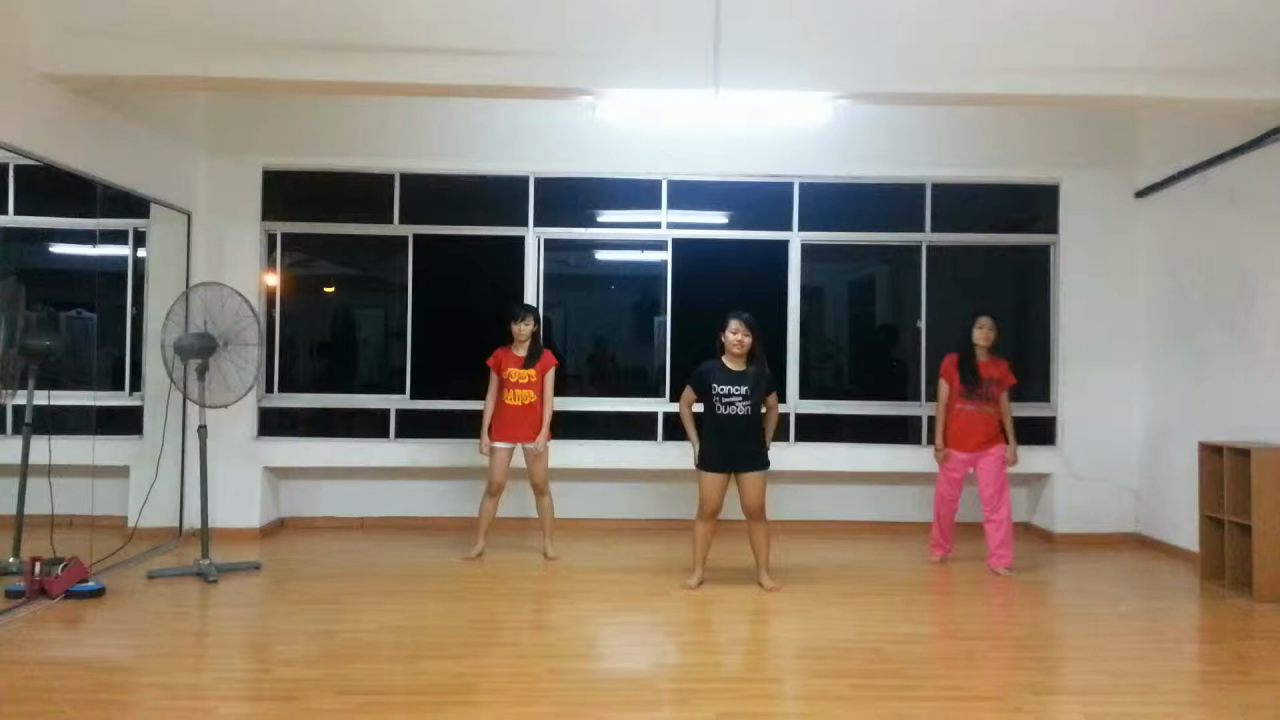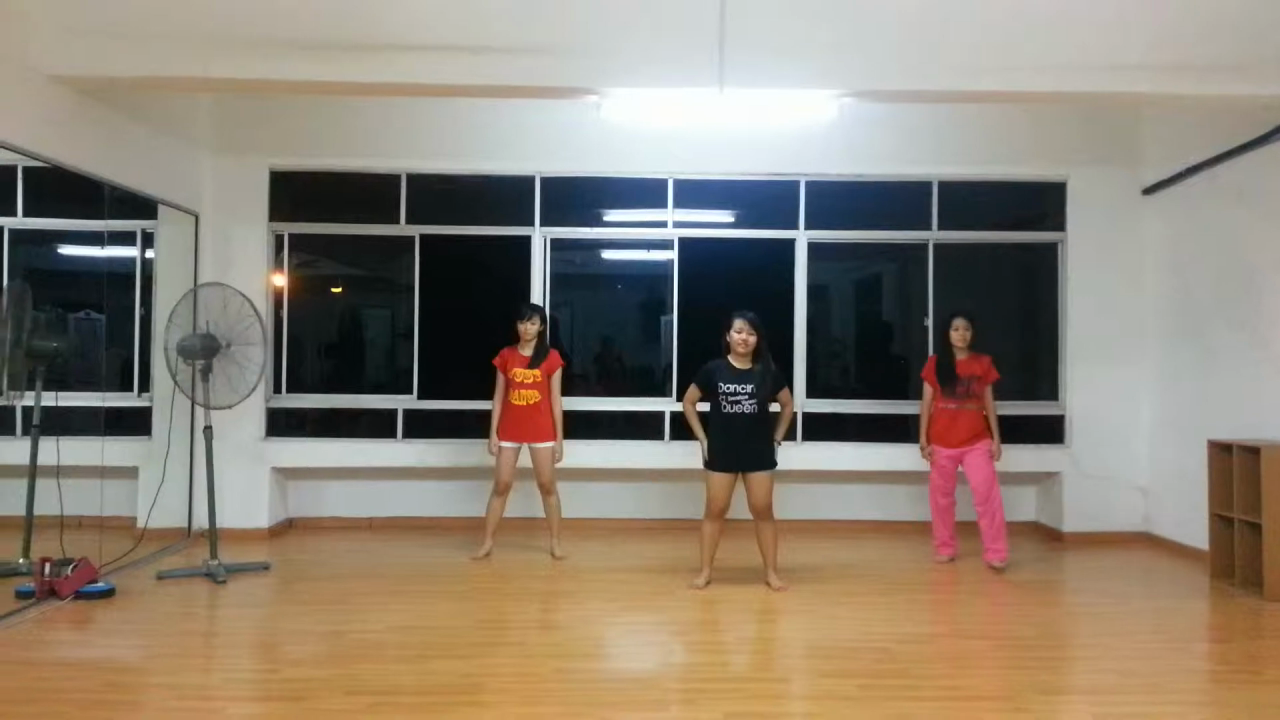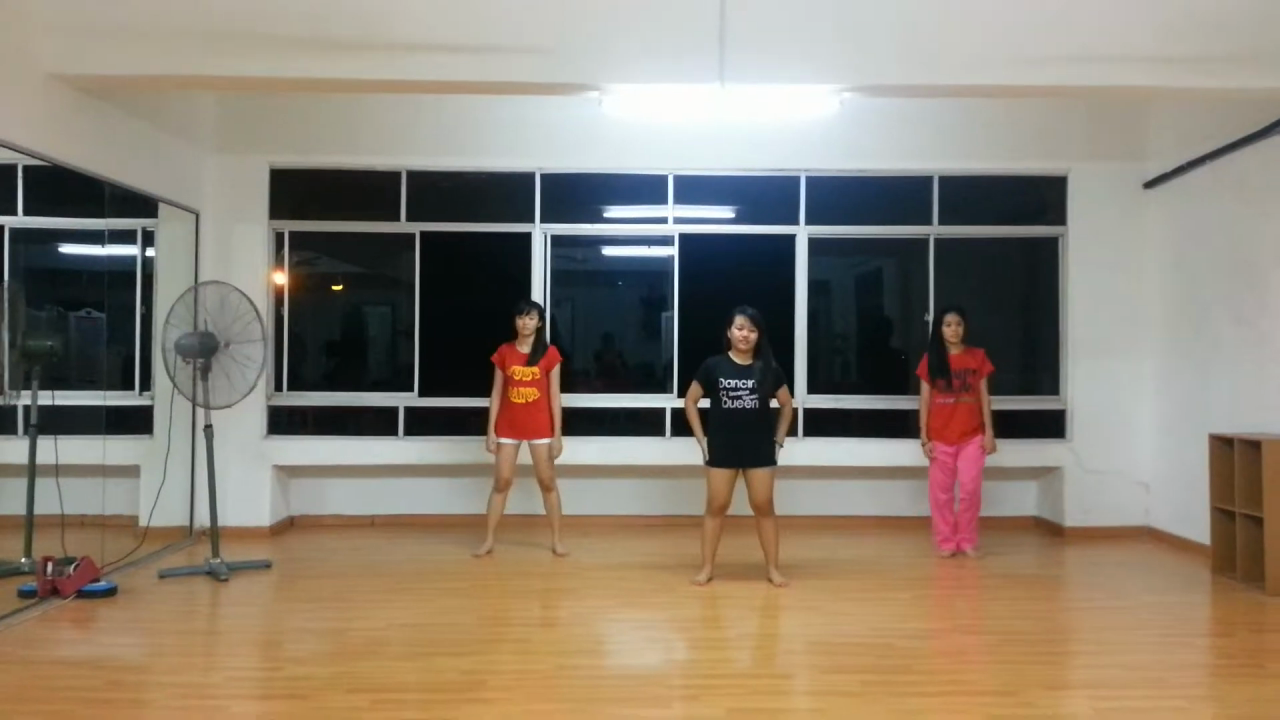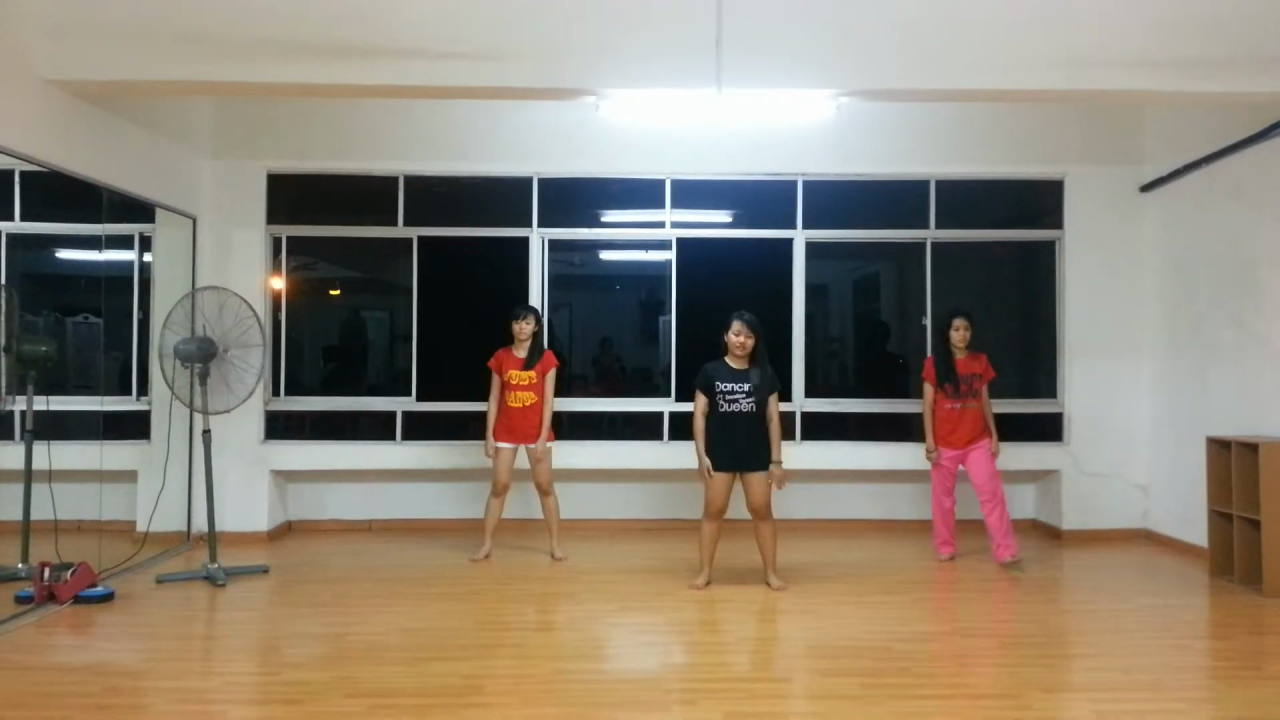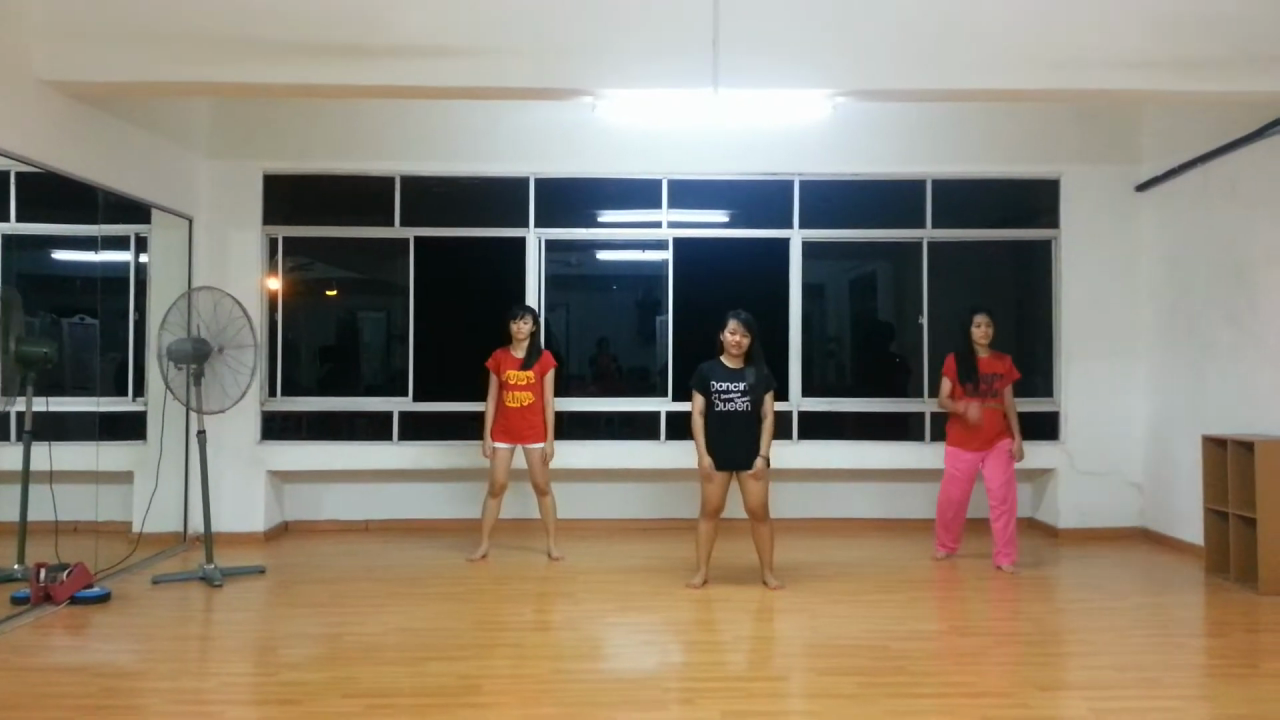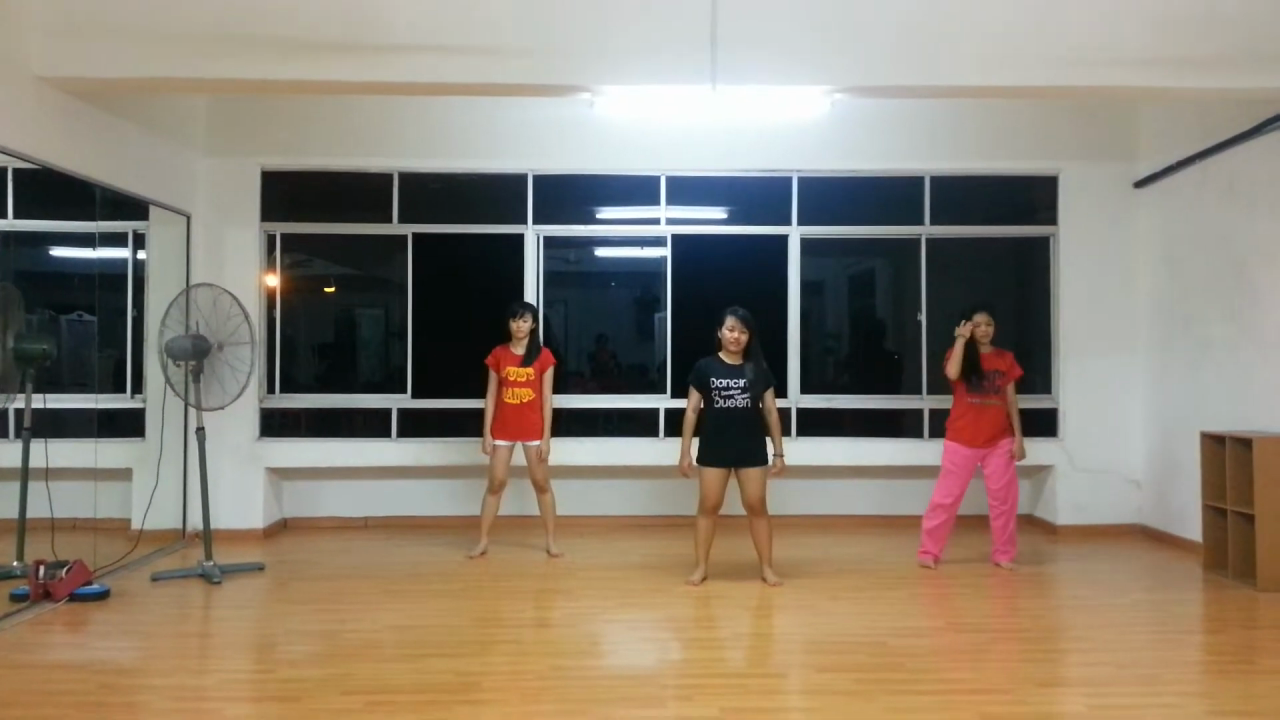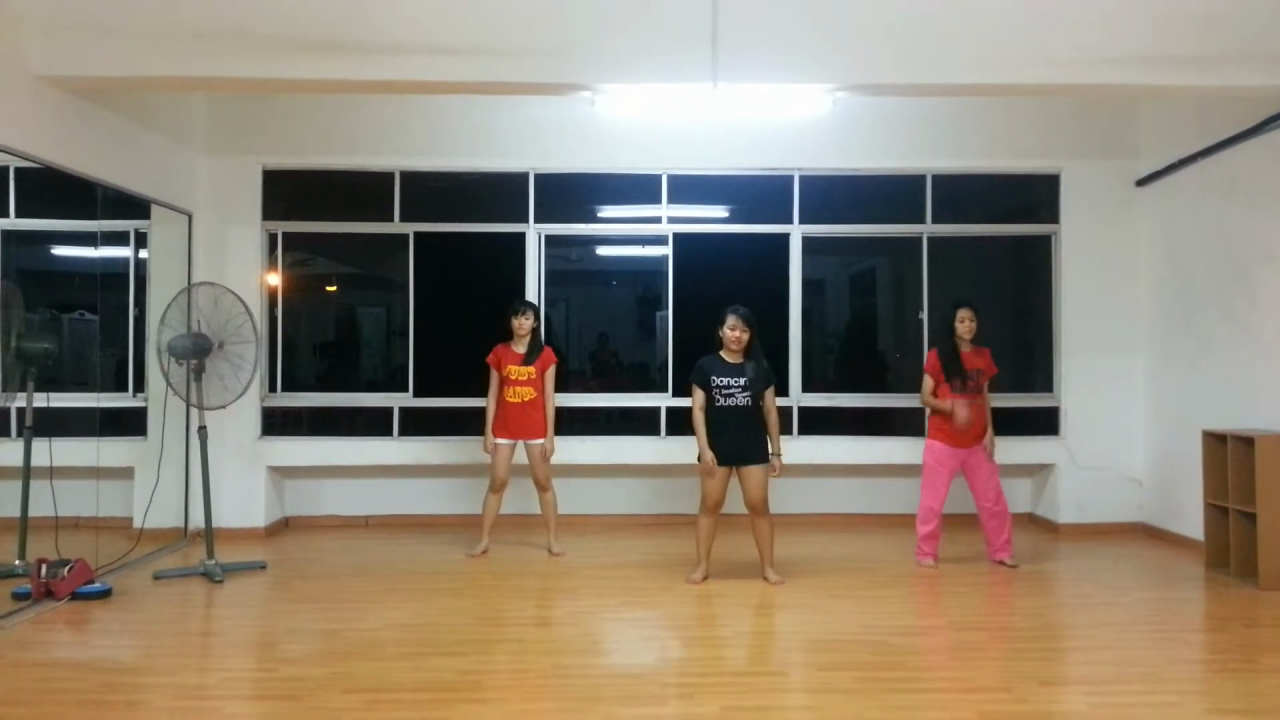
dt=0.4s
person 1, frame 1
left shoulder: (760, 373)
right shoulder: (707, 371)
left elbow: (772, 410)
right elbow: (685, 405)
left wrist: (765, 442)
right wrist: (696, 442)
left hip: (752, 454)
right hip: (714, 453)
left knee: (755, 512)
right knee: (708, 511)
left ankle: (763, 573)
right ankle: (698, 571)
person 1, frame 2
left shoulder: (767, 372)
right shoulder: (713, 370)
left elbow: (788, 404)
right elbow: (688, 402)
left wrist: (776, 439)
right wrist: (703, 439)
left hip: (759, 453)
right hip: (721, 452)
left knee: (763, 511)
right knee: (715, 511)
left ankle: (771, 572)
right ankle: (705, 571)
person 1, frame 3
left shoulder: (768, 368)
right shoulder: (713, 366)
left elbow: (787, 405)
right elbow: (690, 401)
left wrist: (778, 441)
right wrist: (702, 441)
left hip: (760, 449)
right hip: (721, 449)
left knee: (764, 507)
right knee: (716, 507)
left ankle: (773, 568)
right ankle: (707, 567)
person 1, frame 4
left shoulder: (764, 374)
right shoulder: (711, 371)
left elbow: (773, 417)
right elbow: (700, 414)
left wrist: (776, 460)
right wrist: (701, 455)
left hip: (756, 455)
right hip: (719, 454)
left knee: (761, 511)
right knee: (713, 511)
left ankle: (770, 572)
right ankle: (705, 571)
person 1, frame 5
left shoulder: (760, 373)
right shoulder: (706, 371)
left elbow: (767, 416)
right elbow: (698, 414)
left wrist: (763, 455)
right wrist: (702, 453)
left hip: (751, 453)
right hip: (716, 453)
left knee: (759, 511)
right knee: (710, 511)
left ankle: (767, 571)
right ankle: (702, 571)
person 1, frame 6
left shoulder: (759, 369)
right shoulder: (705, 367)
left elbow: (770, 411)
right elbow: (692, 410)
left wrist: (778, 452)
right wrist: (685, 451)
left hip: (752, 450)
right hip: (713, 450)
left knee: (757, 507)
right knee: (709, 506)
left ankle: (767, 567)
right ankle: (701, 567)
person 1, frame 7
left shoulder: (760, 368)
right shoulder: (705, 366)
left elbow: (770, 410)
right elbow: (698, 409)
left wrist: (775, 451)
right wrist: (704, 448)
left hip: (753, 449)
right hip: (717, 448)
left knee: (758, 506)
right knee: (710, 505)
left ankle: (768, 567)
right ankle: (702, 565)
person 2, frame 1
left shoulder: (1001, 367)
right shoulder: (953, 362)
left elbow: (1004, 407)
right elbow: (942, 404)
left wrist: (1011, 443)
right wrist: (939, 442)
left hip: (991, 446)
right hip: (956, 445)
left knee: (996, 503)
right knee: (946, 499)
left ankle: (1000, 559)
right ankle: (940, 548)
person 2, frame 2
left shoulder: (983, 363)
right shoulder: (935, 363)
left elbow: (989, 403)
right elbow: (927, 404)
left wrist: (996, 438)
right wrist: (924, 440)
left hip: (976, 441)
right hip: (942, 442)
left knee: (987, 493)
right knee: (942, 496)
left ankle: (995, 552)
right ankle: (945, 548)
person 2, frame 3
left shoulder: (977, 357)
right shoulder: (930, 360)
left elbow: (984, 396)
right elbow: (925, 401)
left wrist: (989, 432)
right wrist: (924, 436)
left hip: (972, 436)
right hip: (940, 438)
left knee: (970, 489)
right knee: (941, 492)
left ankle: (966, 540)
right ankle: (946, 542)
person 2, frame 4
left shoulder: (981, 362)
right shoulder: (934, 363)
left elbow: (985, 401)
right elbow: (928, 405)
left wrist: (994, 435)
right wrist: (930, 442)
left hip: (978, 441)
right hip: (945, 442)
left knee: (991, 492)
right knee: (943, 497)
left ankle: (1005, 549)
right ankle: (945, 546)
person 2, frame 5
left shoulder: (1004, 362)
right shoulder: (955, 361)
left elbow: (1009, 402)
right elbow: (942, 400)
left wrist: (1017, 438)
right wrist: (964, 408)
left hip: (998, 442)
right hip: (961, 442)
left knee: (1003, 499)
right knee: (953, 497)
left ankle: (1004, 556)
right ankle: (945, 545)
person 2, frame 6
left shoulder: (1006, 359)
right shoulder: (958, 352)
left elbow: (1011, 400)
right elbow: (952, 375)
left wrist: (1018, 436)
right wrist: (961, 339)
left hip: (999, 441)
right hip: (961, 440)
left knee: (1003, 497)
right knee: (946, 496)
left ankle: (1003, 553)
right ankle: (929, 550)
person 2, frame 7
left shoulder: (983, 356)
right shoulder: (937, 356)
left elbow: (985, 397)
right elbow: (925, 398)
left wrist: (990, 432)
right wrist: (953, 406)
left hip: (976, 441)
right hip: (943, 440)
left knee: (991, 497)
right knee: (933, 498)
left ankle: (1001, 550)
right ankle: (926, 551)
person 3, frame 1
left shoulder: (545, 358)
right shoulder: (500, 356)
left elbow: (548, 399)
right elbow: (491, 396)
left wrist: (543, 434)
right wrist: (484, 432)
left hip: (533, 431)
right hip: (503, 431)
left knee: (541, 486)
right knee: (494, 486)
left ankle: (548, 542)
right ankle: (480, 542)
person 3, frame 2
left shoulder: (551, 357)
right shoulder: (506, 355)
left elbow: (556, 400)
right elbow: (498, 397)
left wrist: (559, 438)
right wrist: (493, 433)
left hip: (541, 432)
right hip: (509, 430)
left knee: (547, 486)
right knee: (501, 485)
left ankle: (555, 542)
right ankle: (487, 542)
person 3, frame 3
left shoulder: (550, 354)
right shoulder: (504, 352)
left elbow: (554, 396)
right elbow: (496, 393)
left wrist: (557, 434)
right wrist: (490, 430)
left hip: (540, 428)
right hip: (508, 427)
left knee: (547, 483)
right knee: (502, 482)
left ankle: (556, 539)
right ankle: (489, 539)
person 3, frame 4
left shoulder: (546, 358)
right shoulder: (501, 357)
left elbow: (548, 400)
right elbow: (494, 398)
left wrist: (543, 437)
right wrist: (489, 435)
left hip: (535, 432)
right hip: (506, 432)
left knee: (545, 487)
right knee: (499, 486)
left ankle: (555, 544)
right ankle: (487, 544)
person 3, frame 5
left shoulder: (544, 359)
right shoulder: (498, 357)
left elbow: (548, 401)
right elbow: (492, 399)
left wrist: (550, 438)
right wrist: (486, 435)
left hip: (534, 433)
right hip: (503, 432)
left knee: (542, 487)
right knee: (496, 487)
left ankle: (552, 544)
right ankle: (484, 544)
person 3, frame 6
left shoulder: (543, 356)
right shoulder: (498, 354)
left elbow: (547, 399)
right elbow: (491, 396)
left wrist: (546, 437)
right wrist: (486, 432)
left hip: (533, 430)
right hip: (503, 430)
left knee: (541, 484)
right knee: (495, 484)
left ankle: (551, 540)
right ankle: (483, 541)
person 3, frame 7
left shoulder: (545, 355)
right shoulder: (499, 353)
left elbow: (549, 397)
right elbow: (493, 394)
left wrist: (550, 435)
right wrist: (488, 431)
left hip: (535, 429)
right hip: (504, 428)
left knee: (543, 483)
right knee: (497, 482)
left ankle: (552, 539)
right ankle: (484, 539)
